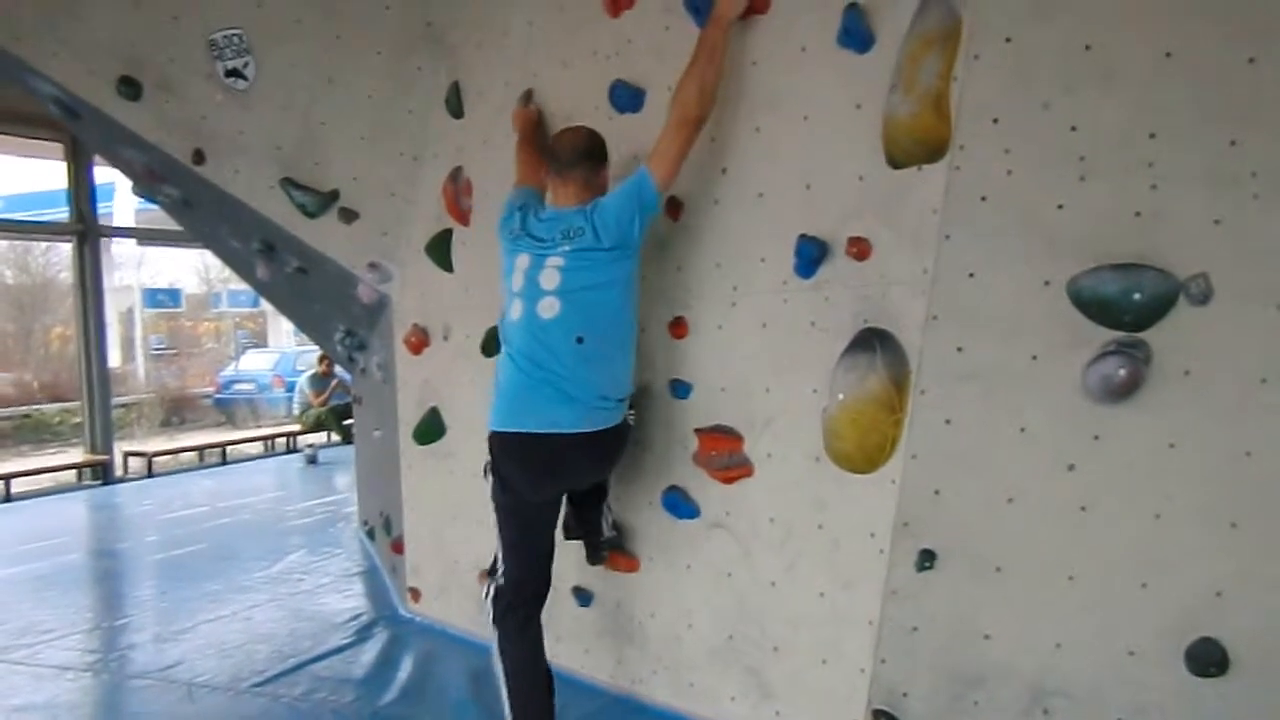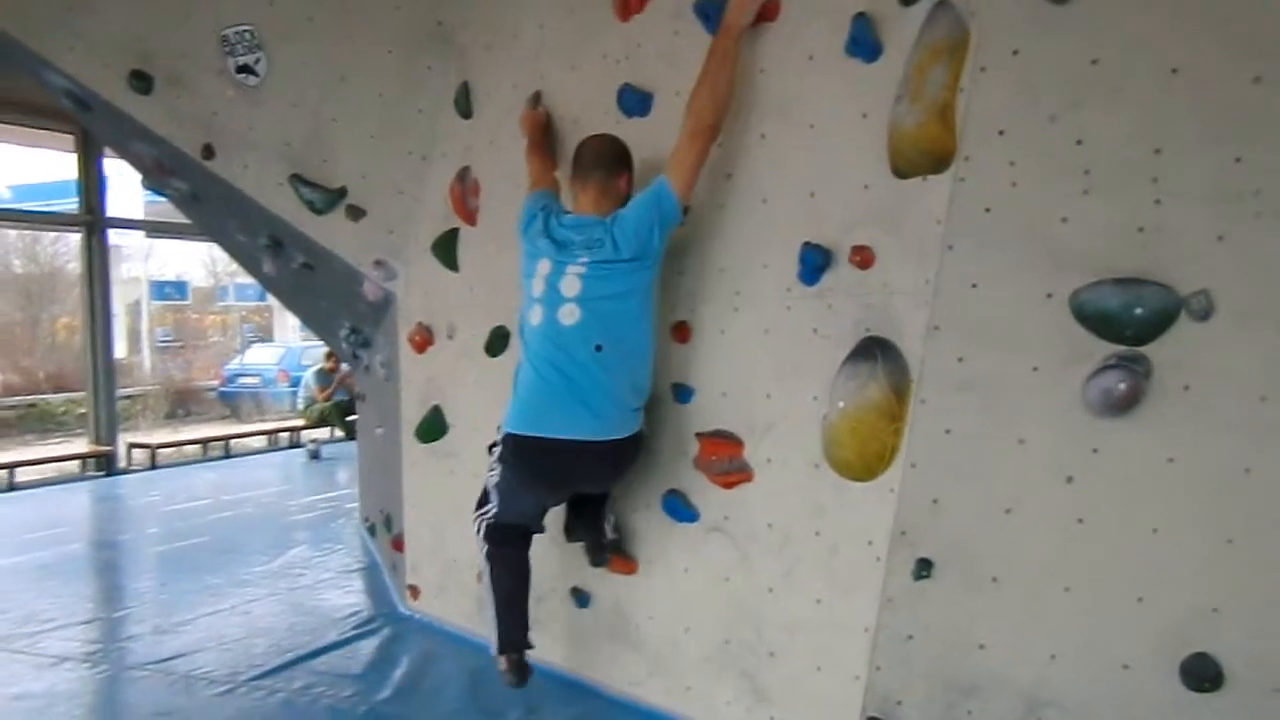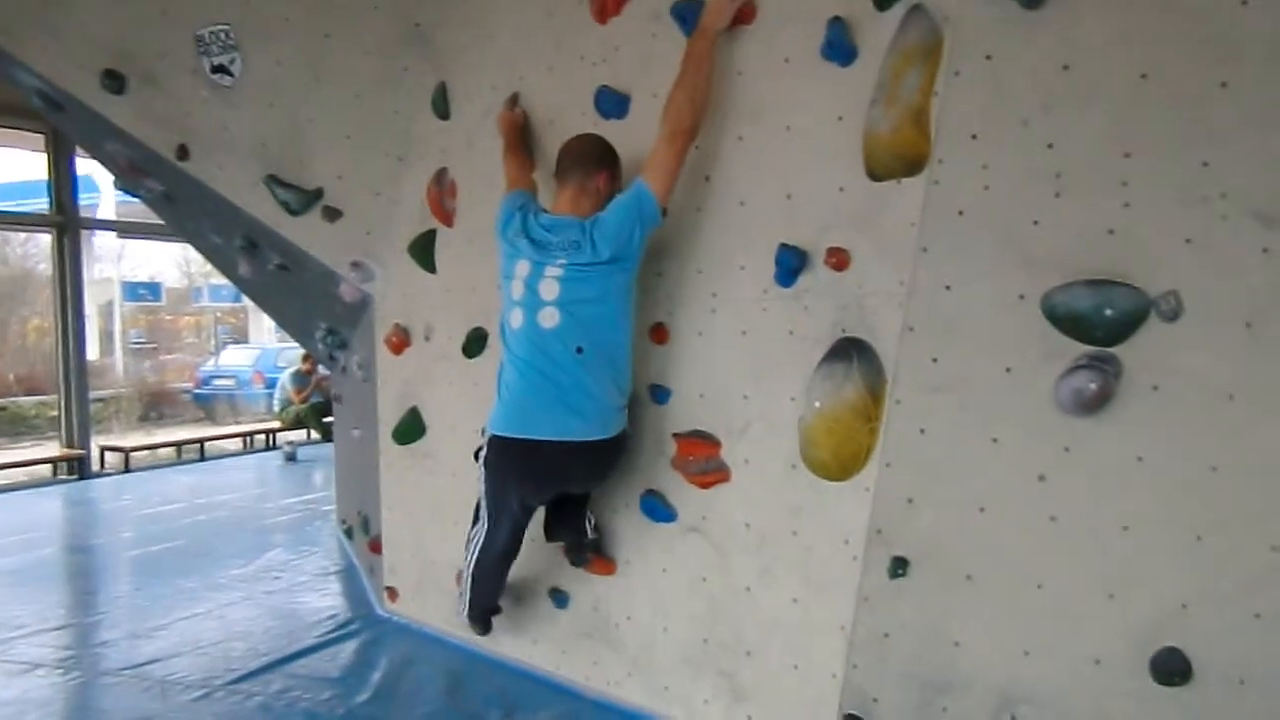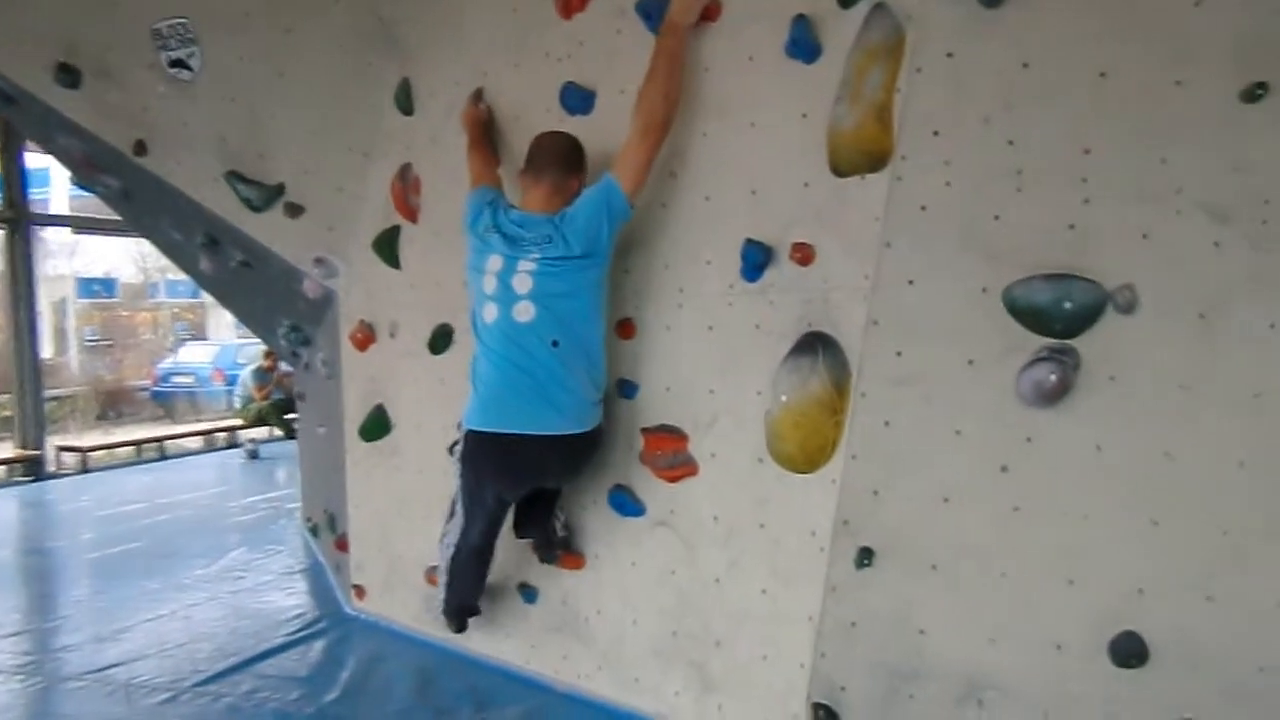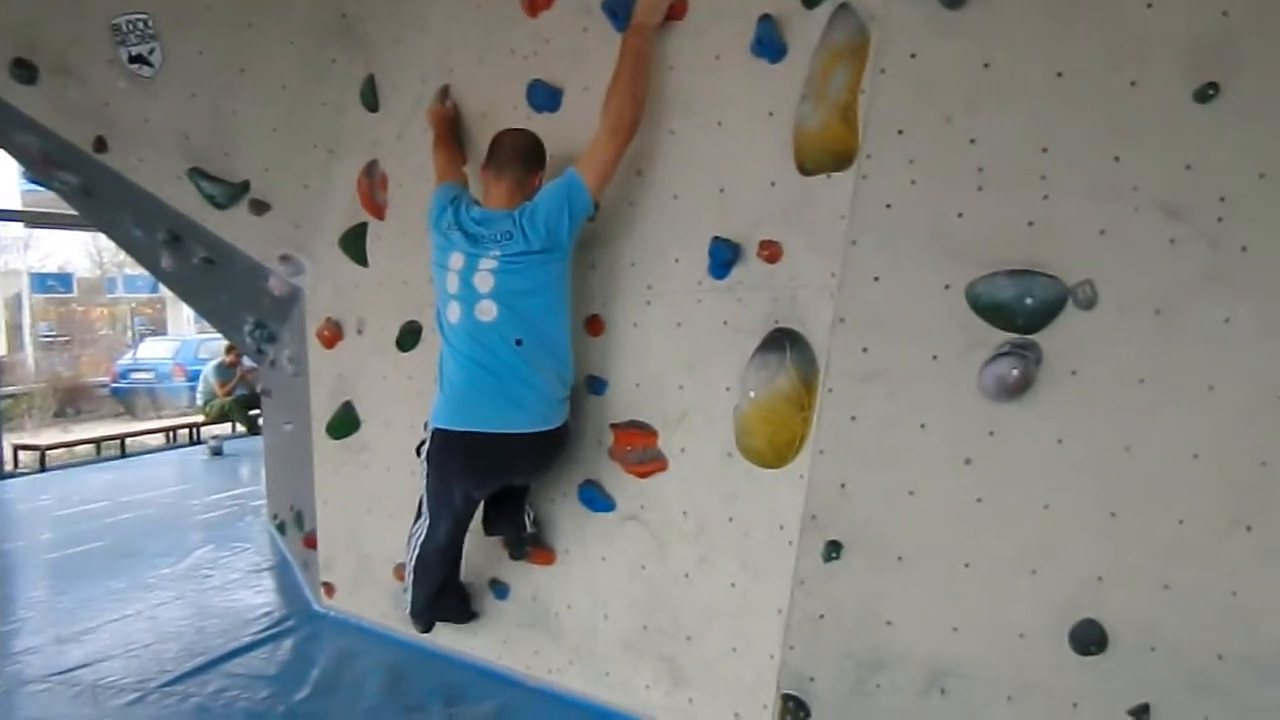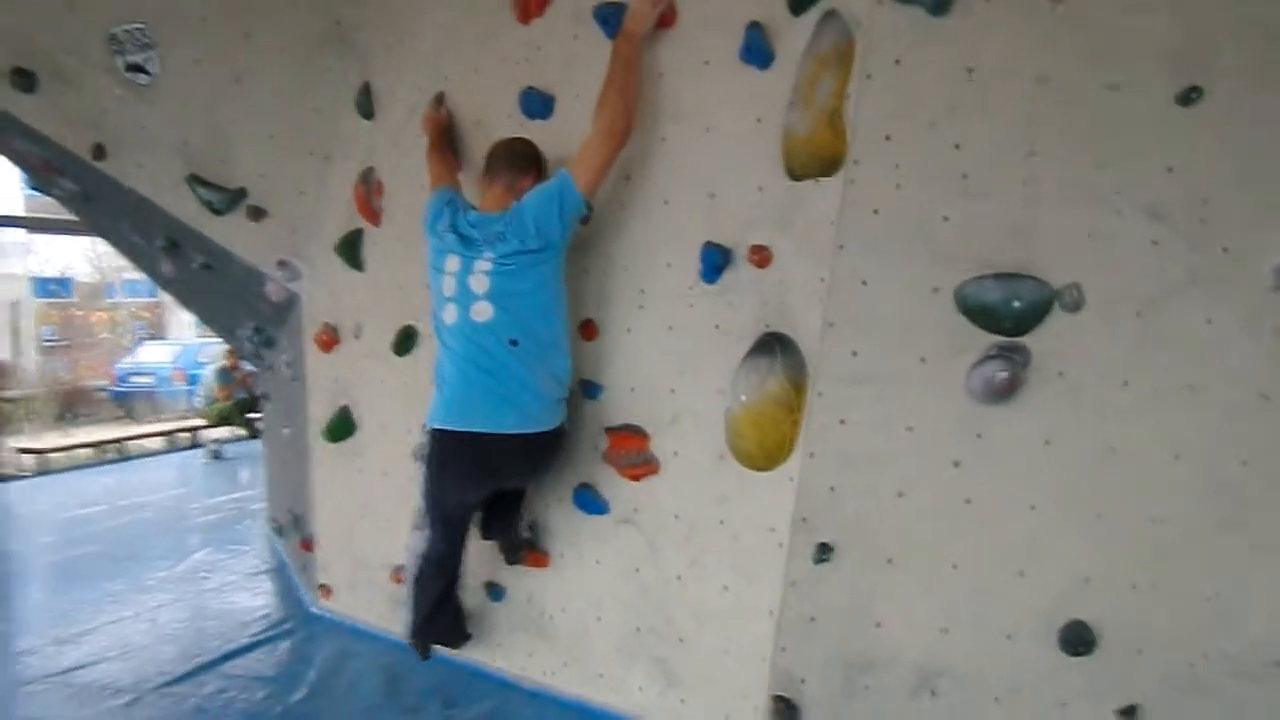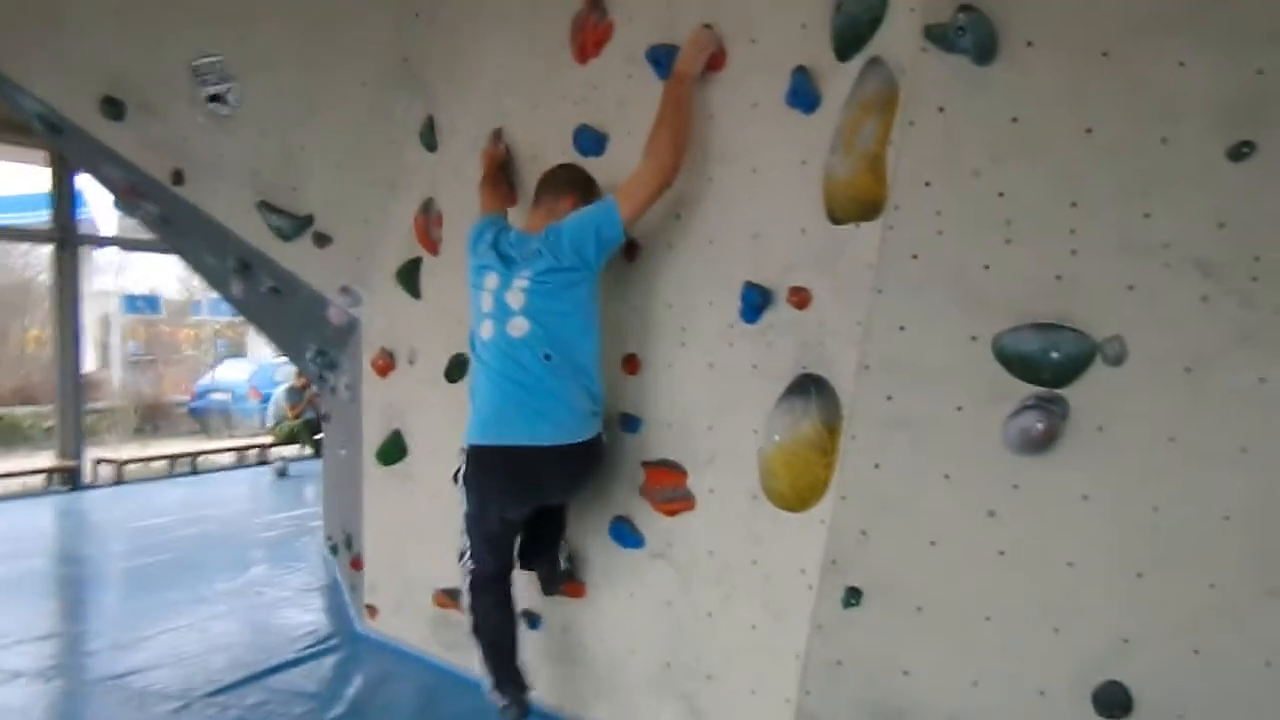
dt=0.3s
person 1, frame 1
left shoulder: (517, 225)
right shoulder: (615, 222)
left elbow: (530, 169)
right elbow: (686, 122)
left wrist: (527, 131)
left hip: (516, 441)
right hip: (594, 439)
left knee: (518, 589)
right ankle: (595, 530)
person 1, frame 2
left shoulder: (539, 229)
right shoulder: (635, 234)
left elbow: (541, 166)
right elbow: (700, 130)
left wrist: (536, 134)
left hip: (530, 446)
right hip: (611, 449)
left knee: (502, 521)
left ankle: (510, 644)
right ankle: (593, 529)
person 1, frame 3
left shoulder: (517, 230)
right shoulder: (614, 237)
left elbow: (517, 168)
right elbow: (677, 133)
left wrist: (513, 131)
left hip: (515, 445)
right hip: (594, 449)
left knee: (494, 535)
left ankle: (480, 610)
right ankle: (574, 532)
person 1, frame 4
left shoulder: (486, 226)
right shoulder: (585, 231)
left elbow: (483, 165)
right elbow: (649, 129)
left wrist: (477, 127)
left hip: (491, 439)
right hip: (571, 441)
left knee: (471, 529)
left ankle: (457, 608)
right ankle: (542, 527)
person 1, frame 5
left shoulder: (448, 222)
right shoulder: (546, 226)
left elbow: (447, 160)
right elbow: (618, 128)
left wrist: (443, 124)
left hip: (459, 437)
right hip: (537, 437)
left knee: (439, 527)
left ankle: (428, 608)
right ankle: (513, 524)
person 1, frame 6
left shoulder: (445, 226)
right shoulder: (537, 226)
left elbow: (443, 167)
right elbow: (611, 134)
left wrist: (438, 132)
left hip: (457, 437)
right hip: (535, 438)
left knee: (441, 537)
left ankle: (430, 633)
right ankle: (509, 529)
person 1, frame 7
left shoulder: (488, 248)
right shoulder: (574, 243)
left elbow: (494, 195)
right elbow: (659, 170)
left wrist: (494, 166)
right wrist: (683, 74)
left hip: (493, 455)
right hip: (571, 453)
left knee: (487, 568)
right ankle: (547, 557)
